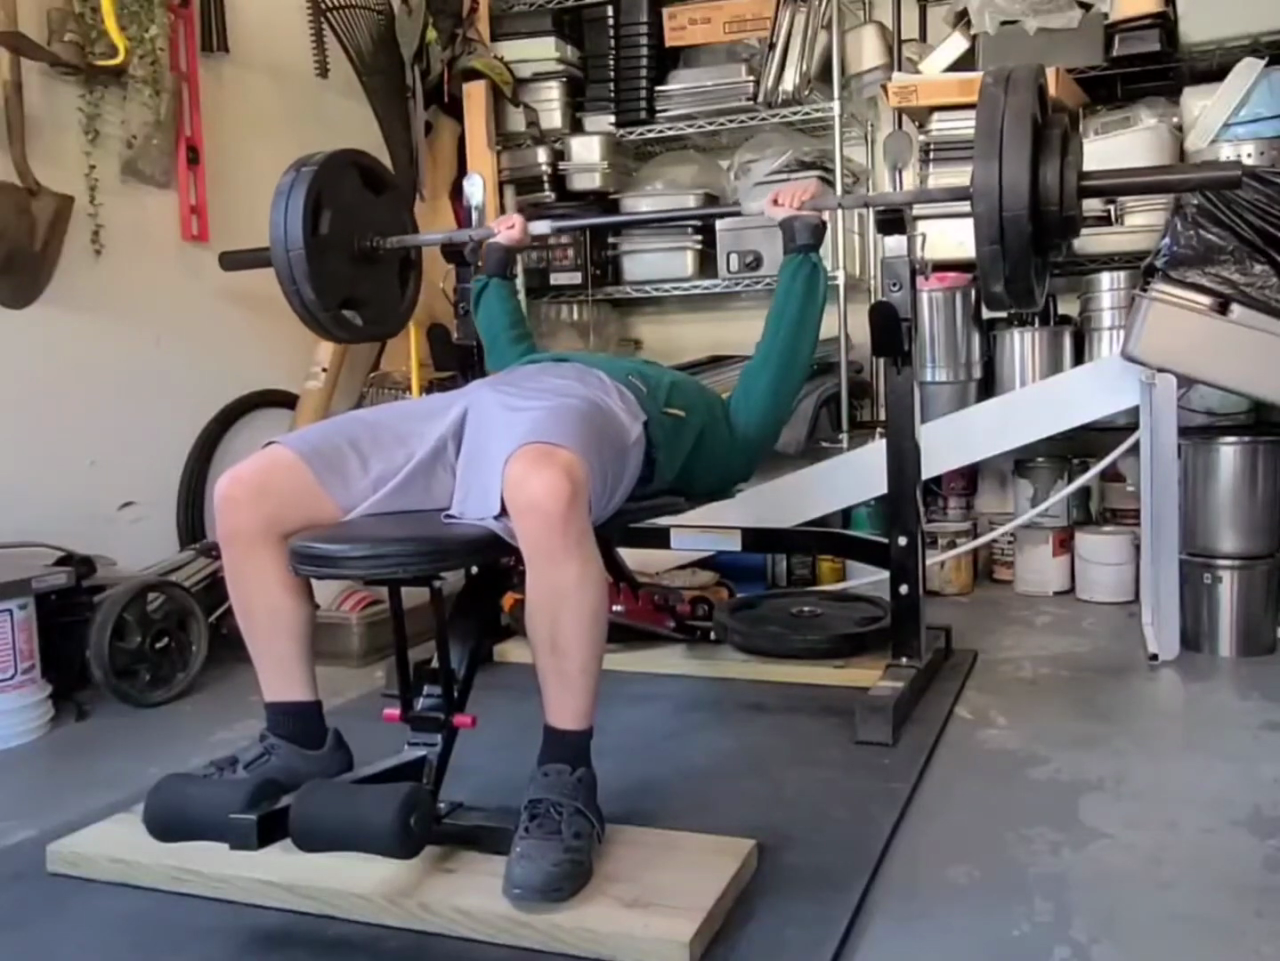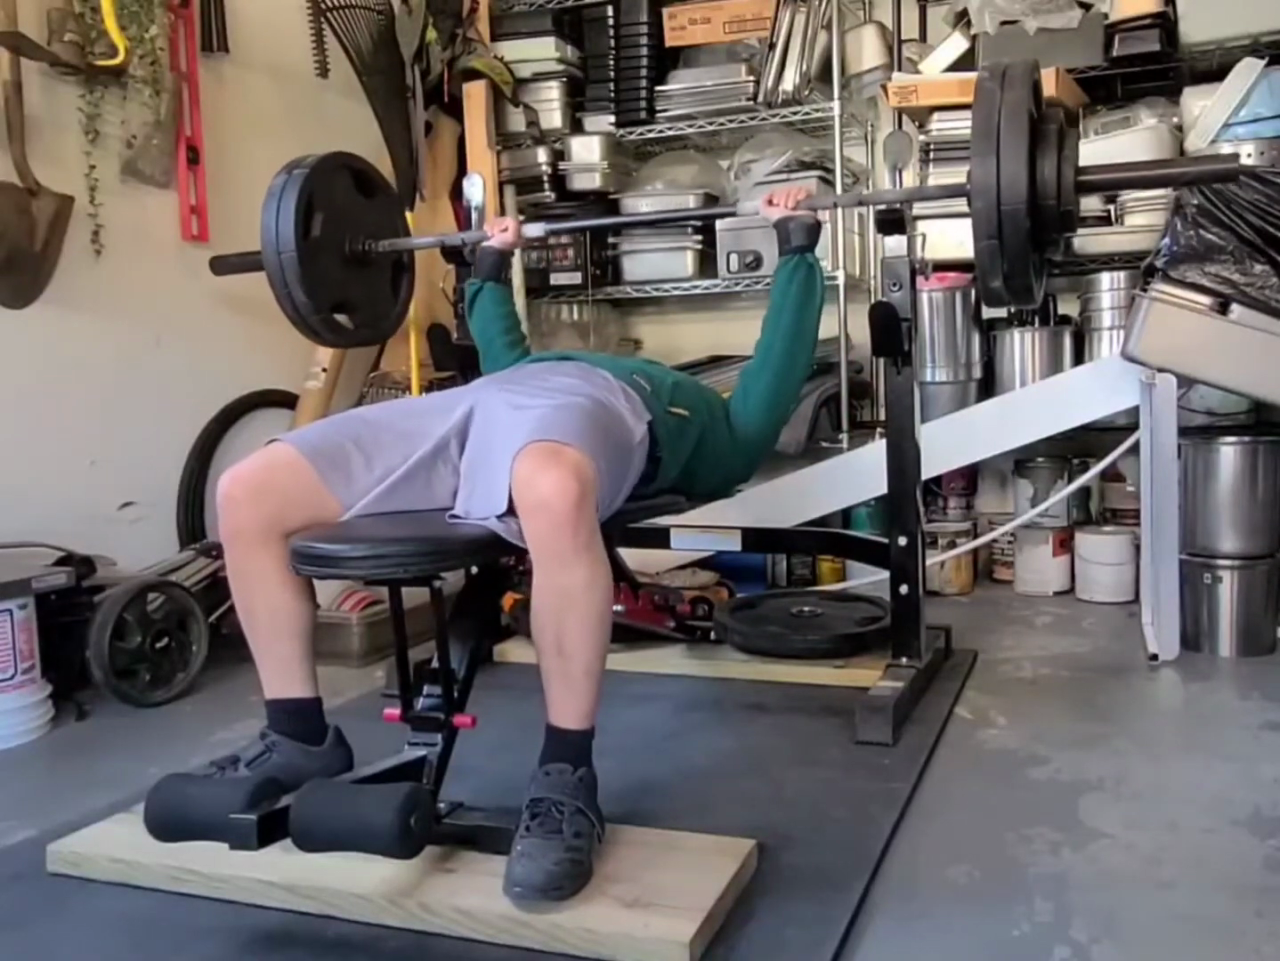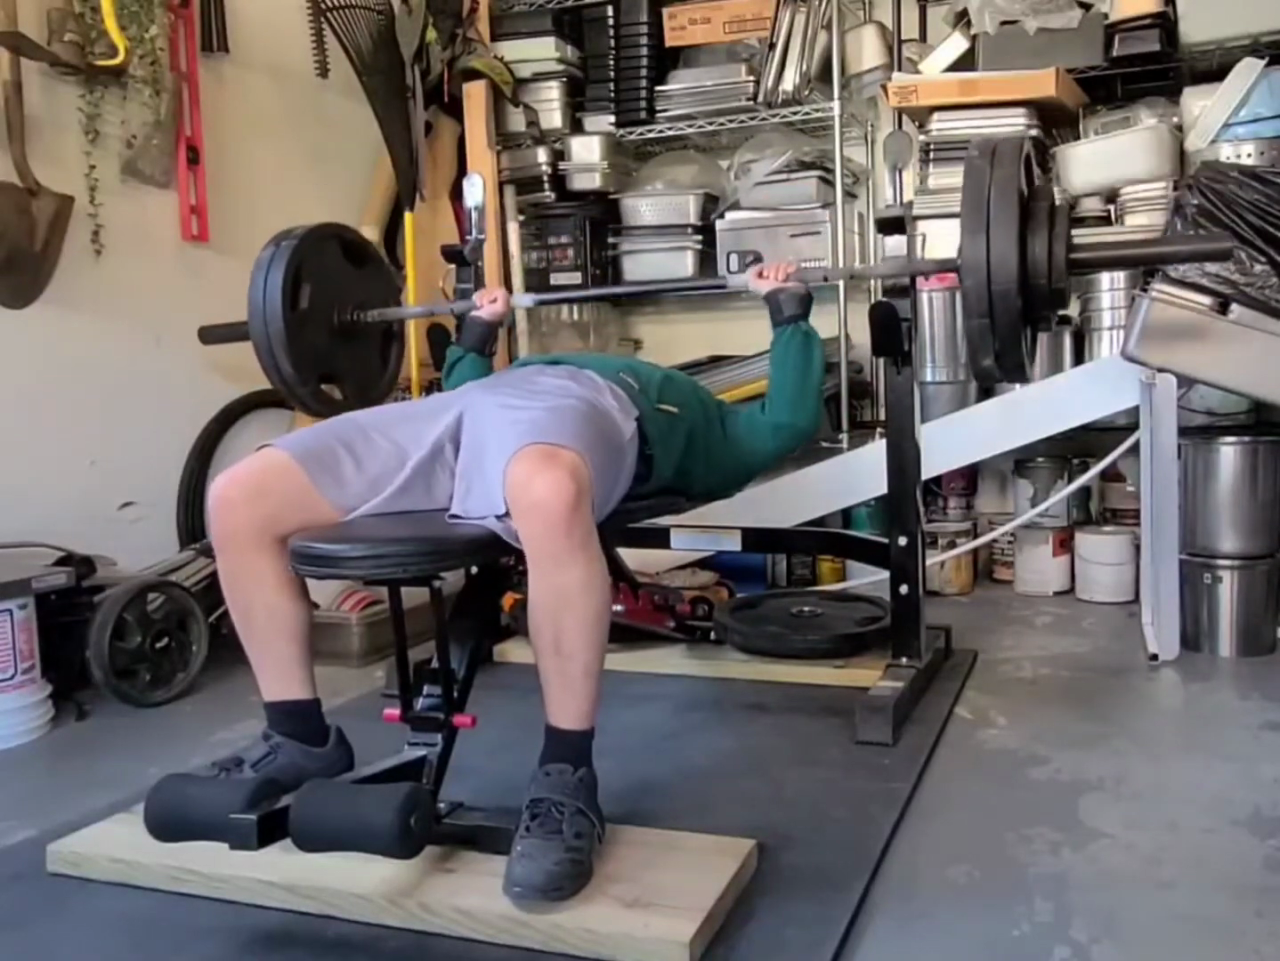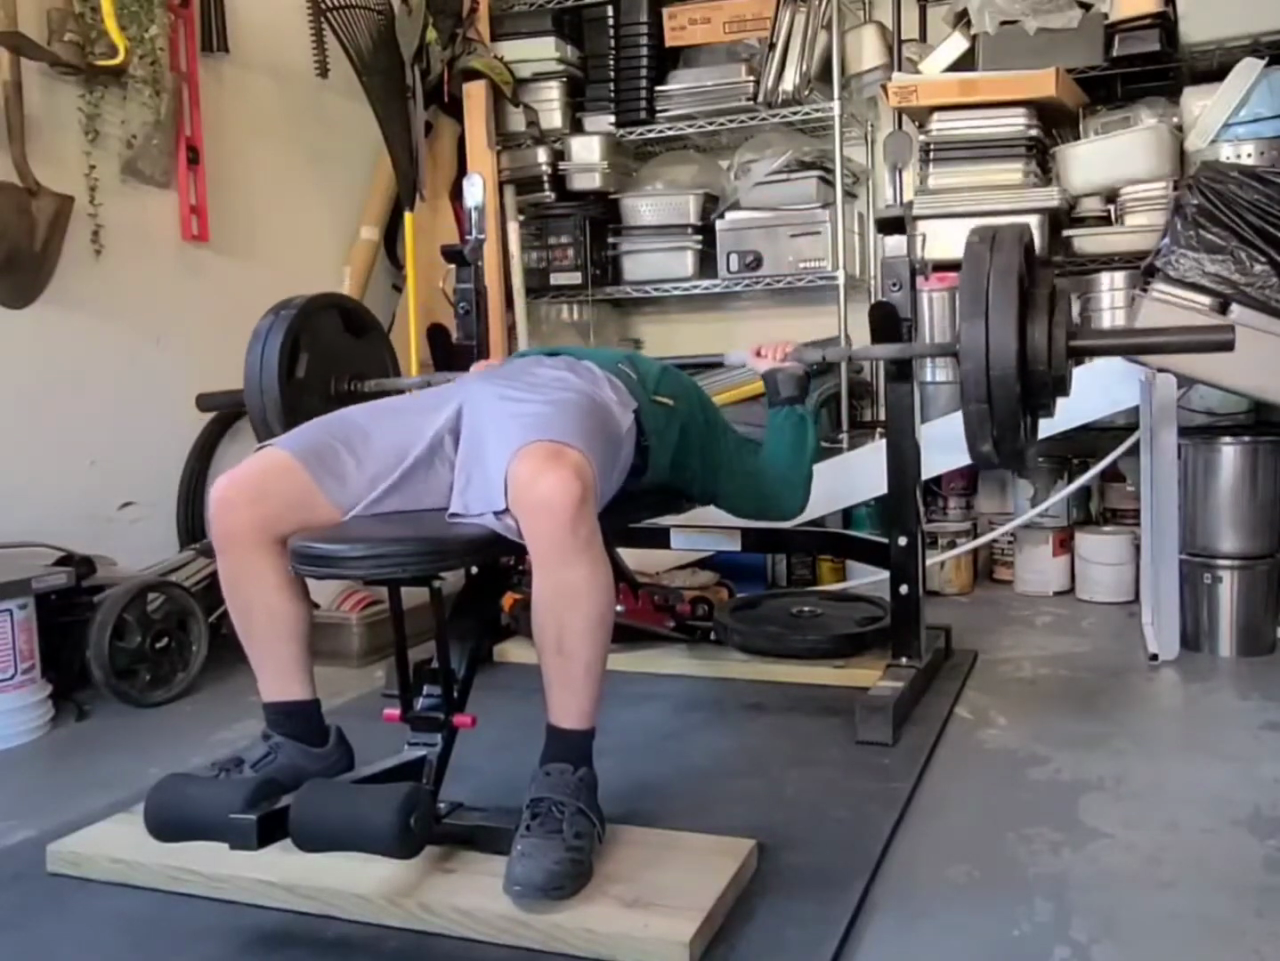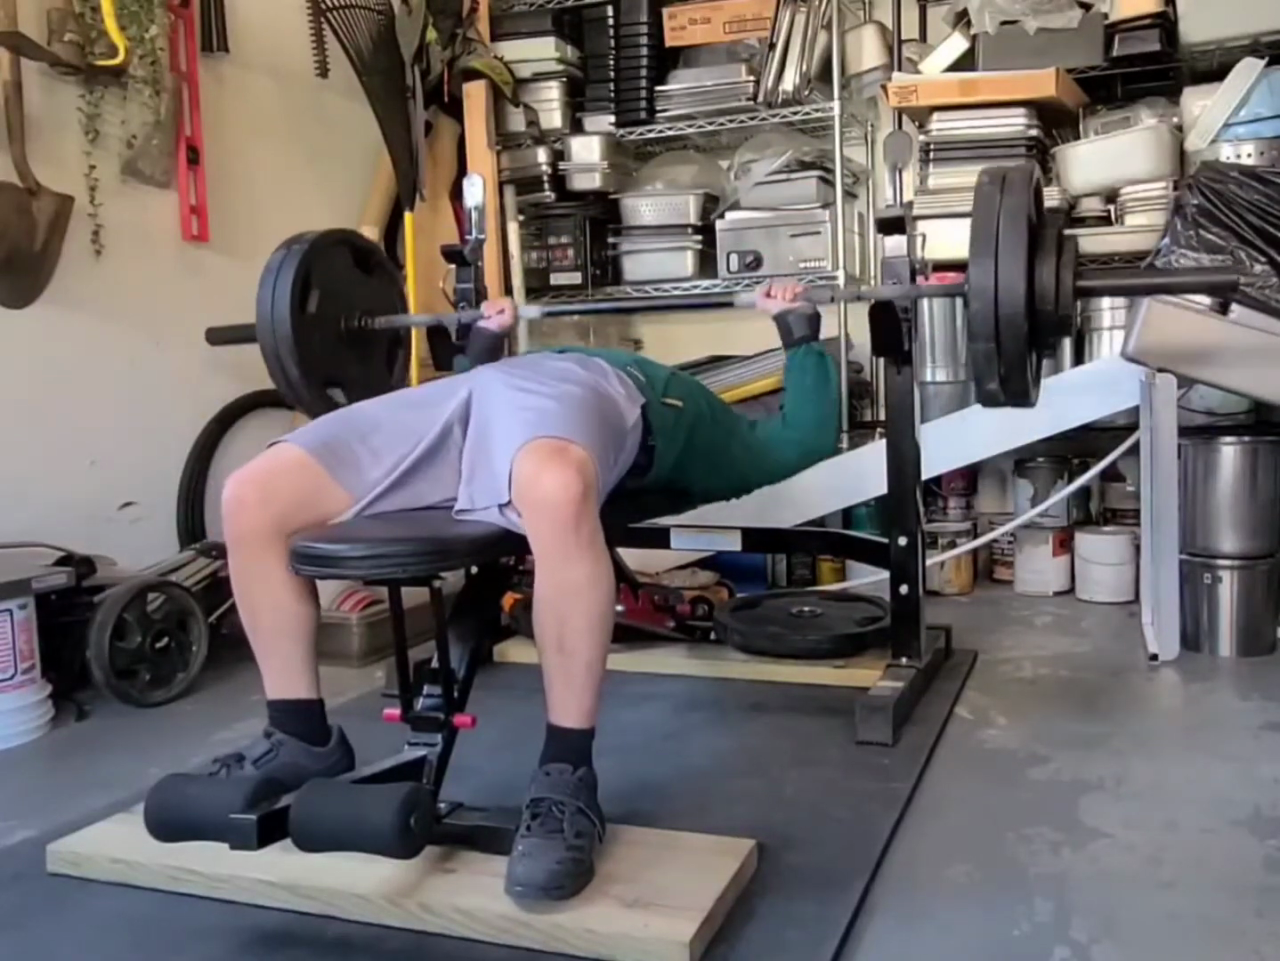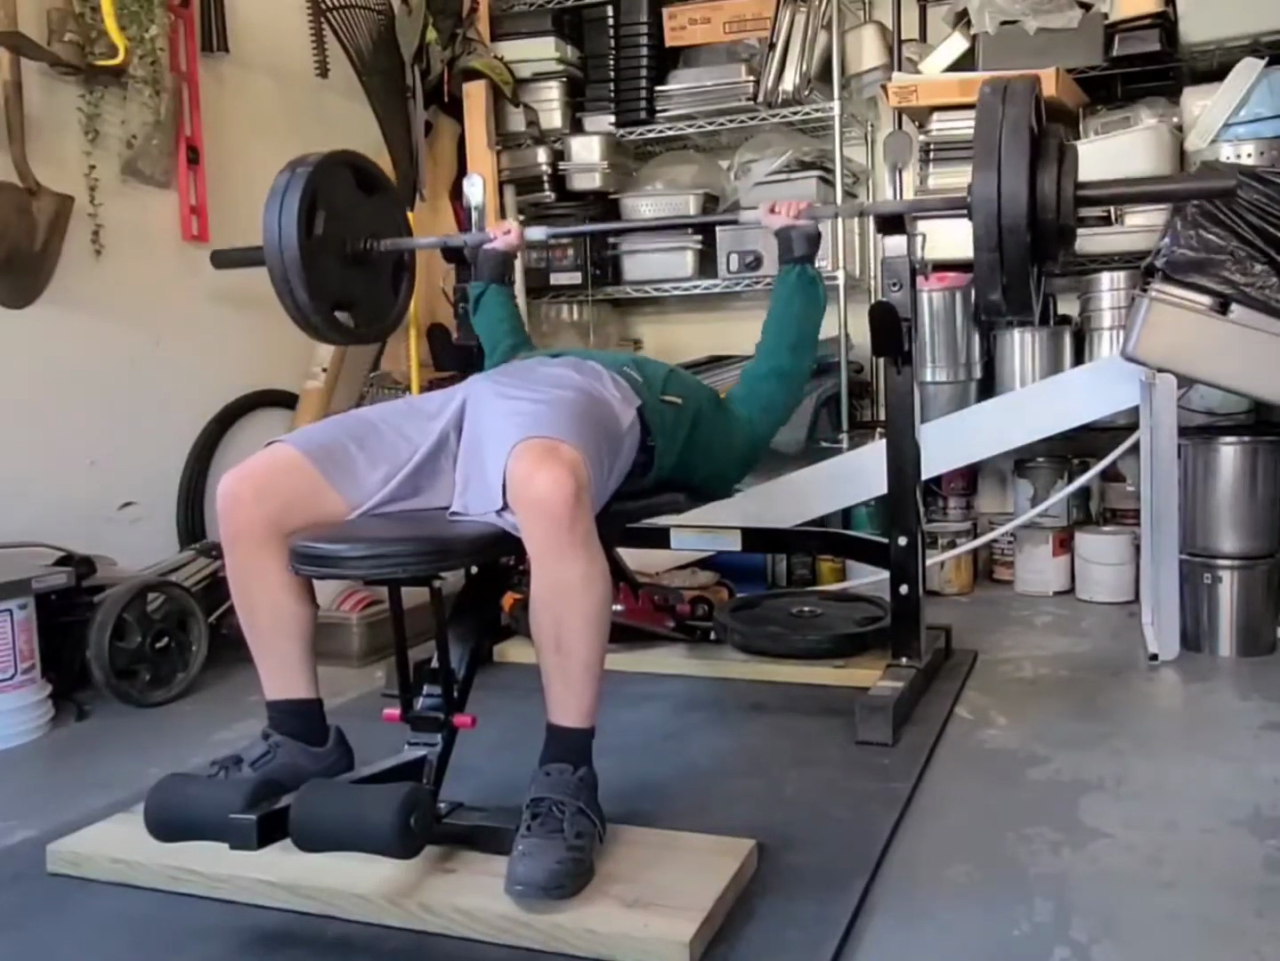
dt=0.4s
person 1, frame 1
left shoulder: (723, 433)
left elbow: (783, 359)
right elbow: (512, 356)
left wrist: (801, 244)
right wrist: (497, 263)
left knee: (544, 498)
right knee: (243, 498)
left ankle: (564, 781)
right ankle: (298, 744)
person 1, frame 2
left shoulder: (723, 435)
left elbow: (782, 363)
right elbow: (503, 358)
left wrist: (796, 243)
right wrist: (491, 263)
left knee: (555, 495)
right knee: (245, 496)
left ankle: (566, 780)
right ankle: (300, 742)
person 1, frame 3
left shoulder: (710, 430)
left elbow: (790, 423)
left wrist: (787, 310)
right wrist: (476, 332)
left knee: (548, 497)
right knee: (238, 501)
left ankle: (566, 781)
right ankle: (302, 742)
person 1, frame 4
left shoulder: (698, 427)
left elbow: (780, 493)
left wrist: (784, 387)
right wrist: (477, 378)
left knee: (553, 494)
right knee: (239, 501)
left ankle: (566, 780)
right ankle: (300, 743)
person 1, frame 5
left shoulder: (720, 433)
left elbow: (808, 438)
left wrist: (798, 332)
right wrist: (483, 342)
left knee: (555, 494)
right knee: (251, 497)
left ankle: (566, 782)
right ankle: (303, 740)
person 1, frame 6
left shoulder: (721, 432)
left elbow: (785, 364)
right elbow: (507, 352)
left wrist: (796, 253)
right wrist: (493, 266)
left knee: (547, 491)
right knee: (245, 498)
left ankle: (566, 779)
right ankle: (300, 740)
